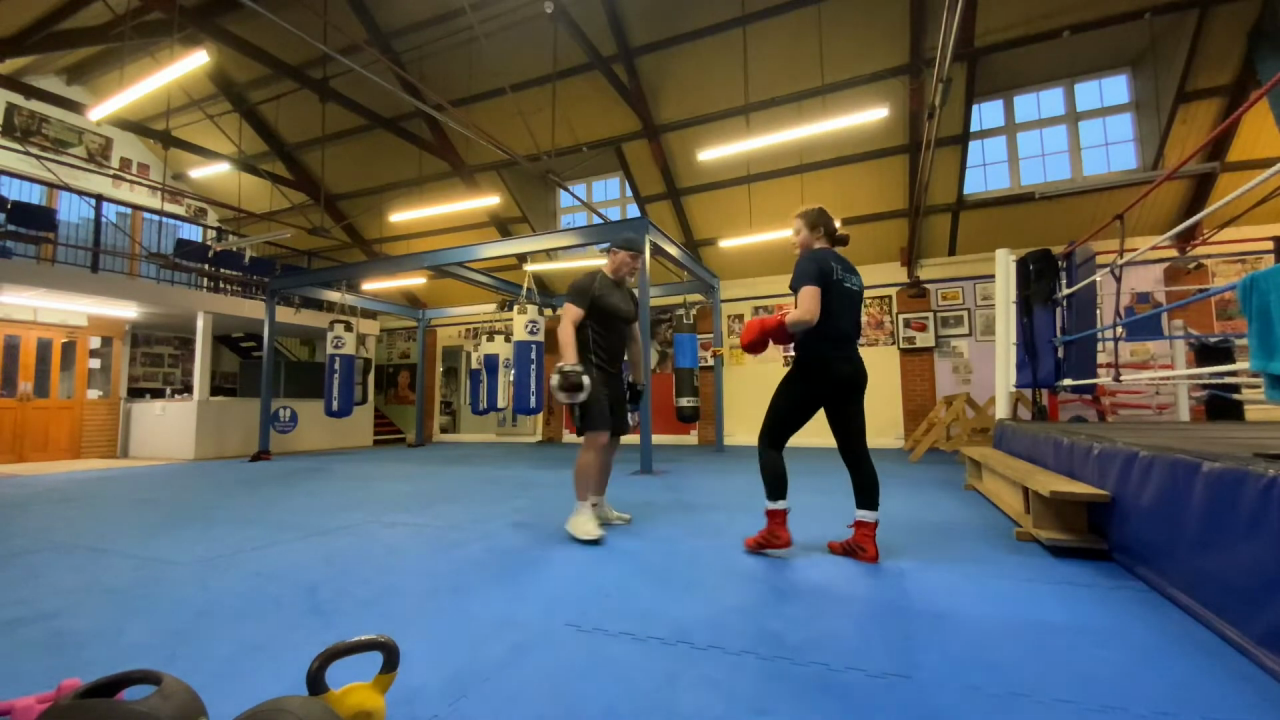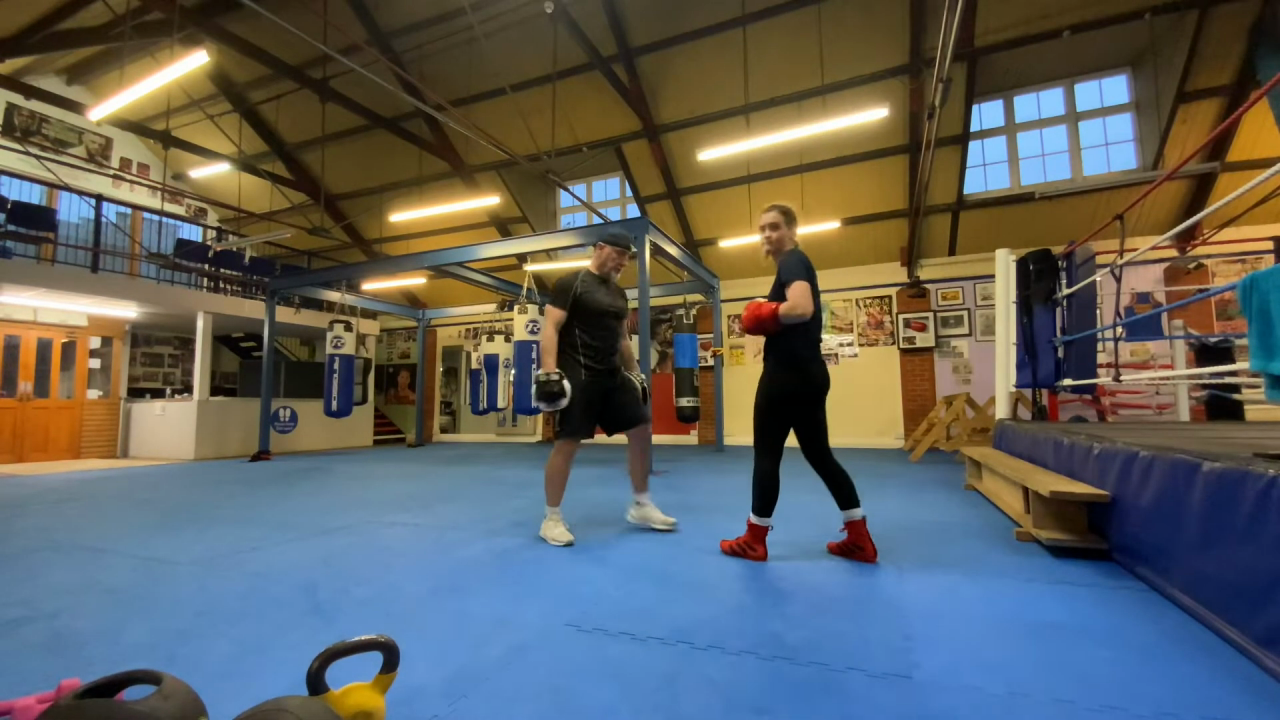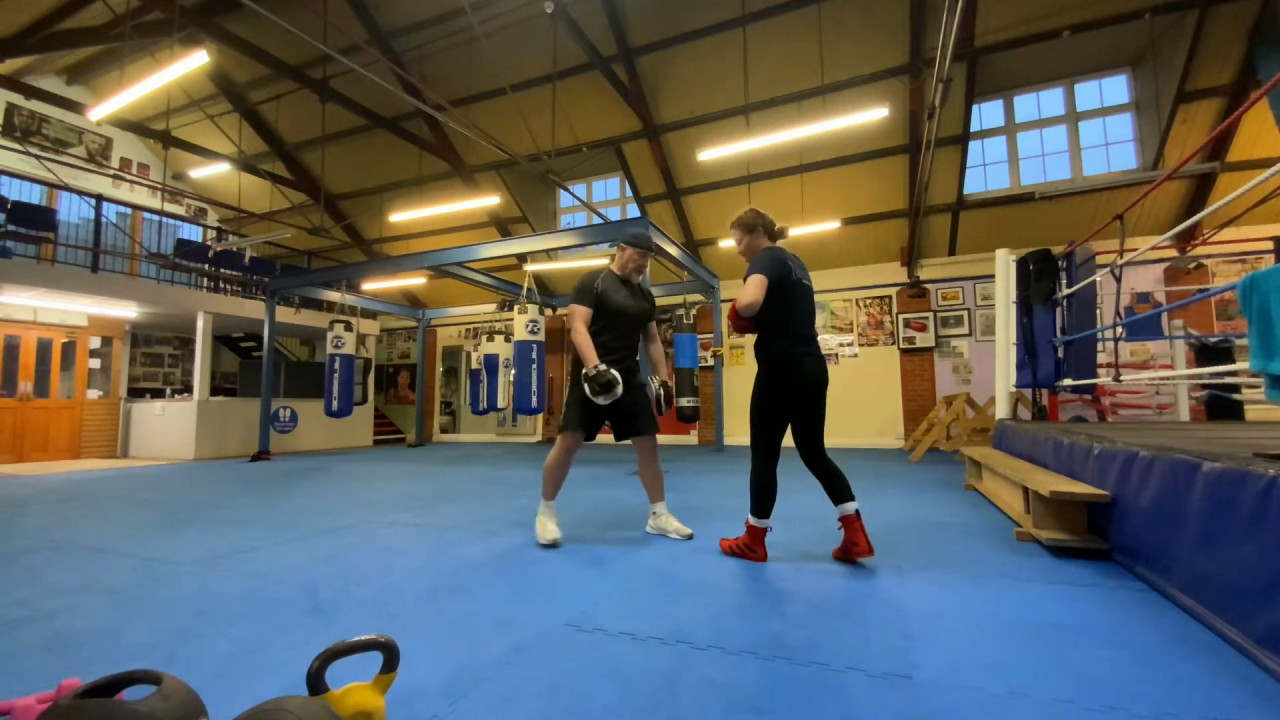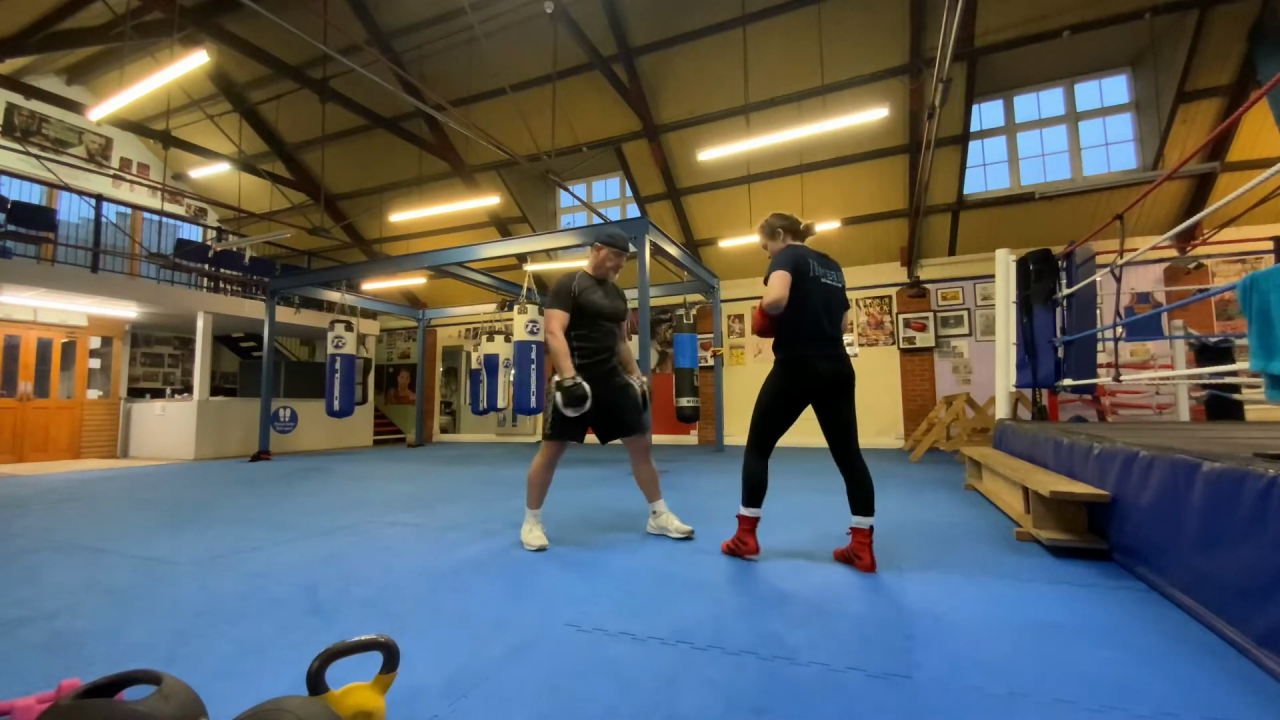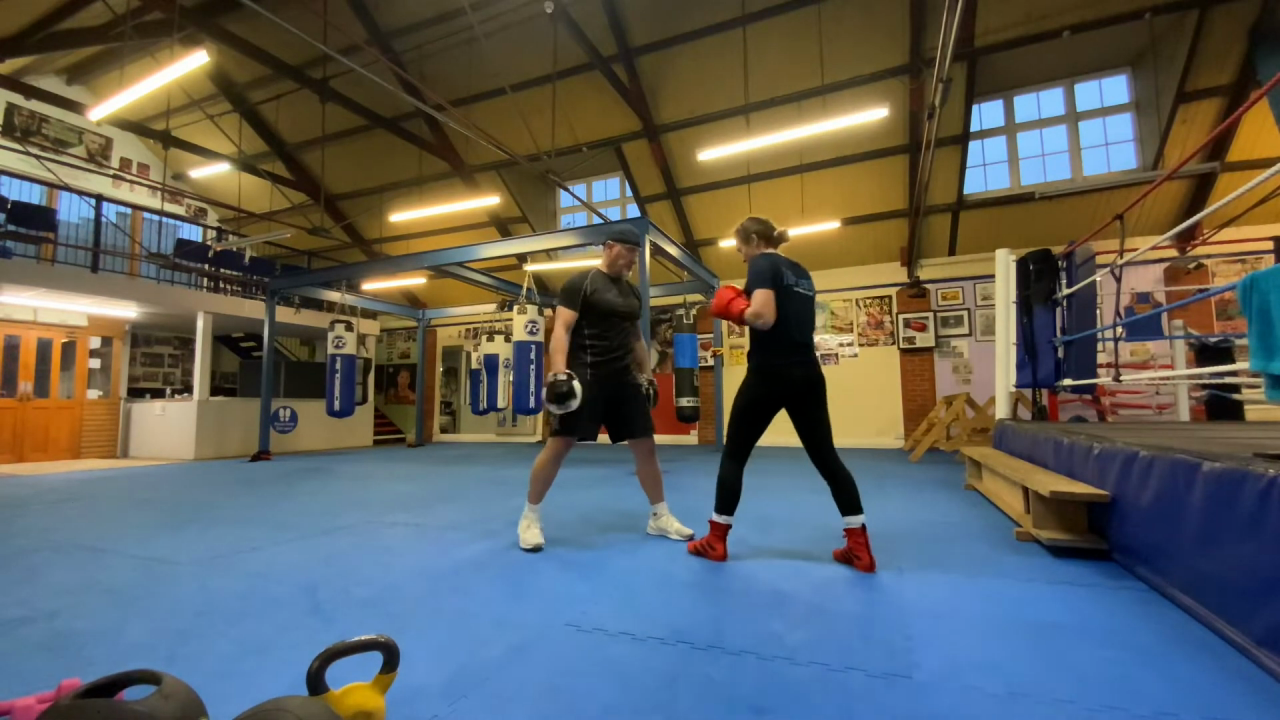
dt=0.4s
person 1, frame 1
left shoulder: (810, 261)
right shoulder: (848, 270)
left elbow: (807, 315)
left wrist: (767, 327)
left hip: (813, 368)
right hip: (849, 369)
left knee: (770, 441)
right knee: (855, 451)
left ankle: (776, 527)
right ankle: (864, 539)
person 1, frame 2
left shoulder: (792, 261)
right shoulder: (794, 263)
left elbow: (801, 309)
left wrist: (765, 313)
right wrist: (768, 321)
left hip: (788, 370)
right hip: (811, 371)
left knee: (767, 454)
right knee: (819, 454)
left ankle: (754, 540)
right ankle: (859, 538)
person 1, frame 3
left shoulder: (768, 259)
right shoulder: (793, 264)
left elbow: (749, 303)
left wrist: (738, 313)
right wrist: (758, 320)
left hip: (781, 368)
right hip: (813, 367)
left knee: (764, 455)
right knee: (814, 453)
left ankle: (754, 541)
right ankle: (856, 536)
person 1, frame 4
left shoulder: (789, 256)
right shoulder: (831, 265)
left elbow: (776, 299)
left wrist: (766, 314)
right wrist: (812, 322)
left hip: (796, 367)
right hip: (837, 368)
left knee: (757, 447)
right knee: (848, 454)
left ankle: (746, 535)
right ankle: (863, 548)
person 1, frame 5
left shoulder: (763, 266)
right shoulder: (801, 272)
left elbow: (764, 319)
left wrist: (733, 306)
left hip: (770, 374)
right hip: (808, 374)
left knee: (734, 454)
right knee: (826, 456)
left ankle: (716, 540)
right ankle: (859, 547)
person 2, frame 1
left shoulder: (628, 295)
right shoulder: (588, 285)
left elbow: (633, 339)
right elbow: (566, 324)
left wrist: (637, 378)
right wrist: (568, 364)
left hip: (613, 375)
right hip: (587, 374)
left knee: (611, 441)
right knee: (596, 439)
left ankle: (597, 506)
right ankle: (581, 514)
person 2, frame 2
left shoulder: (617, 292)
right shoulder: (571, 284)
right elbow: (550, 328)
left wrist: (635, 373)
right wrist: (549, 370)
left hip: (613, 375)
right hip: (580, 376)
left knee: (641, 432)
right knee: (566, 444)
left ankle: (641, 506)
right ankle: (551, 519)
person 2, frame 3
left shoulder: (644, 295)
right shoulder: (593, 283)
left elbow: (652, 340)
right elbow: (577, 327)
left wrist: (662, 378)
right wrist: (594, 367)
left hip: (628, 378)
right hip: (593, 377)
left knee: (647, 443)
right knee: (568, 441)
left ankle: (659, 516)
right ankle: (546, 512)
person 2, frame 4
left shoulder: (617, 294)
right shoulder: (569, 285)
right elbow: (554, 332)
left wrist: (636, 377)
right wrist: (568, 376)
left hip: (612, 379)
right hip: (576, 380)
left knee: (640, 443)
right knee: (552, 448)
left ankle: (659, 515)
right ankle: (532, 521)
person 2, frame 5
left shoulder: (632, 291)
right shoulder: (581, 284)
right elbow: (561, 329)
left wrist: (646, 375)
right wrist: (558, 372)
left hip: (623, 378)
right hip: (586, 378)
left knee: (645, 445)
right knee: (559, 444)
left ankle: (660, 517)
right ankle: (530, 517)
